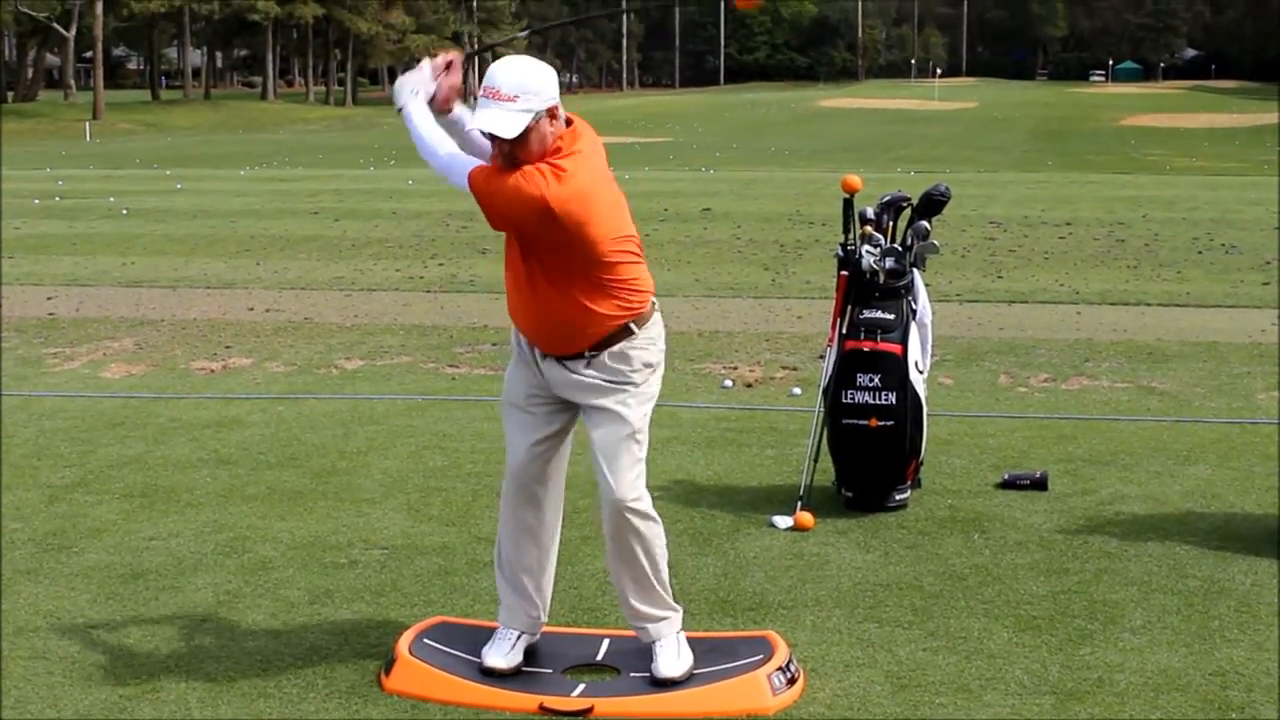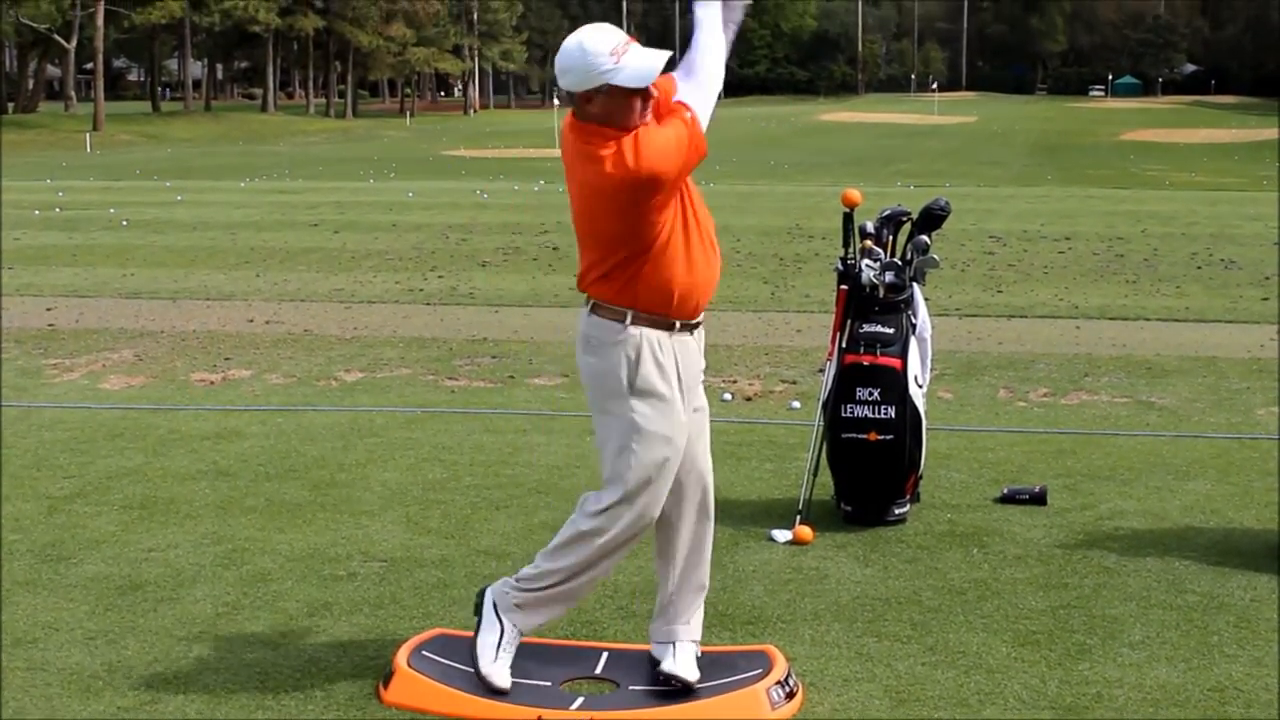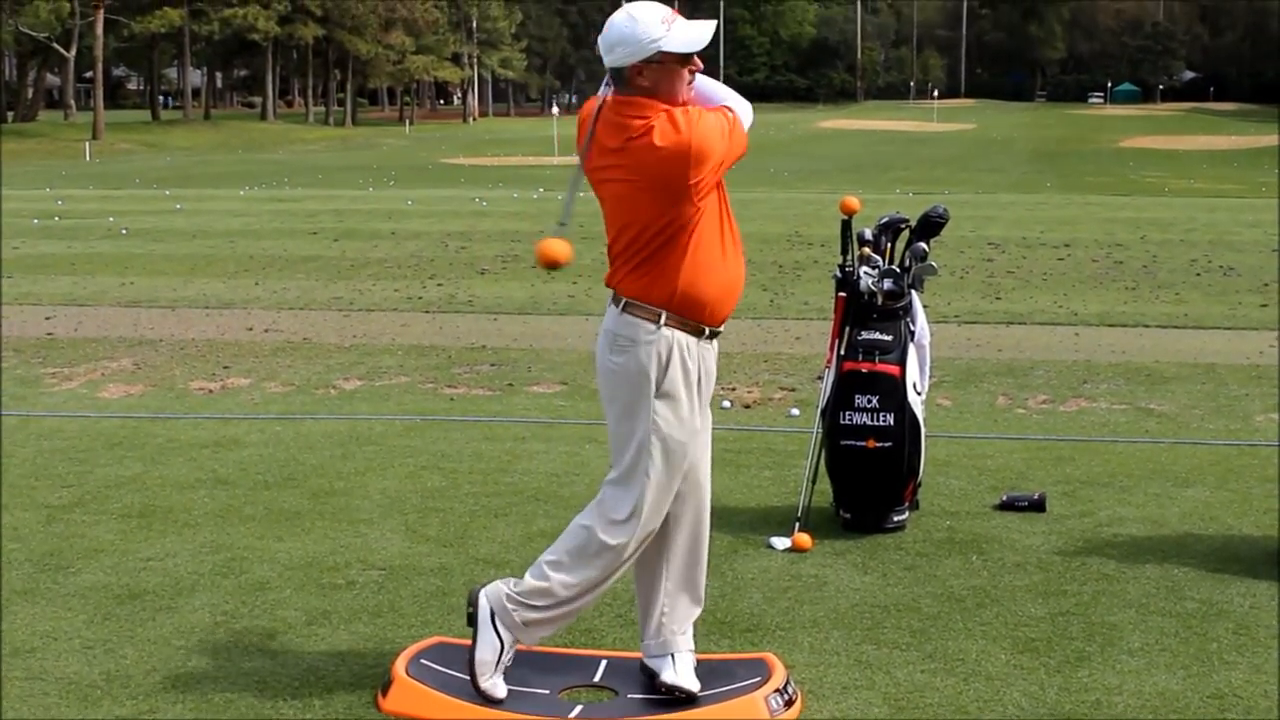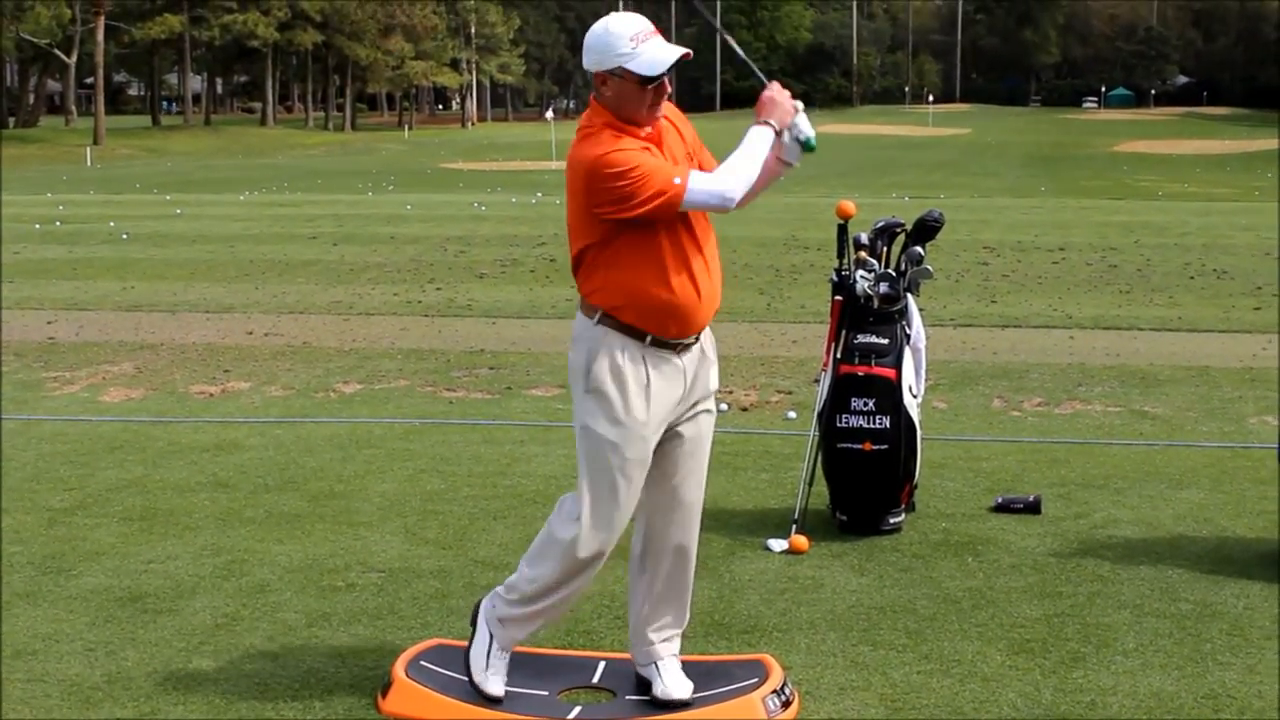
dt=0.5s
person 1, frame 1
left shoulder: (543, 193)
right shoulder: (569, 135)
left elbow: (449, 167)
right elbow: (490, 151)
left wrist: (413, 101)
right wrist: (449, 107)
left hip: (614, 358)
right hip: (539, 350)
left knee: (623, 496)
right knee: (526, 482)
left ankle: (662, 627)
right ankle: (518, 622)
person 1, frame 2
left shoulder: (599, 116)
right shoulder: (633, 167)
left elbow: (680, 84)
right elbow: (705, 80)
left hip: (673, 335)
right hip: (634, 346)
left knee: (689, 486)
right knee: (633, 494)
left ankle: (676, 636)
right ankle: (511, 604)
person 1, frame 3
left shoulder: (600, 120)
right shoulder: (687, 140)
right elbow: (739, 110)
left wrist: (622, 59)
right wrist: (690, 83)
left hip: (670, 340)
right hip: (659, 346)
left knee: (685, 500)
right knee: (635, 505)
left ankle: (668, 644)
right ankle: (510, 610)
person 1, frame 4
left shoulder: (666, 120)
right shoulder: (600, 155)
left elbow: (719, 190)
right elbow: (715, 194)
left wrist: (777, 141)
right wrist: (767, 127)
left hip: (692, 352)
right hip: (622, 356)
left knee: (676, 514)
right knee: (599, 515)
left ankle: (655, 648)
right ankle: (502, 621)
